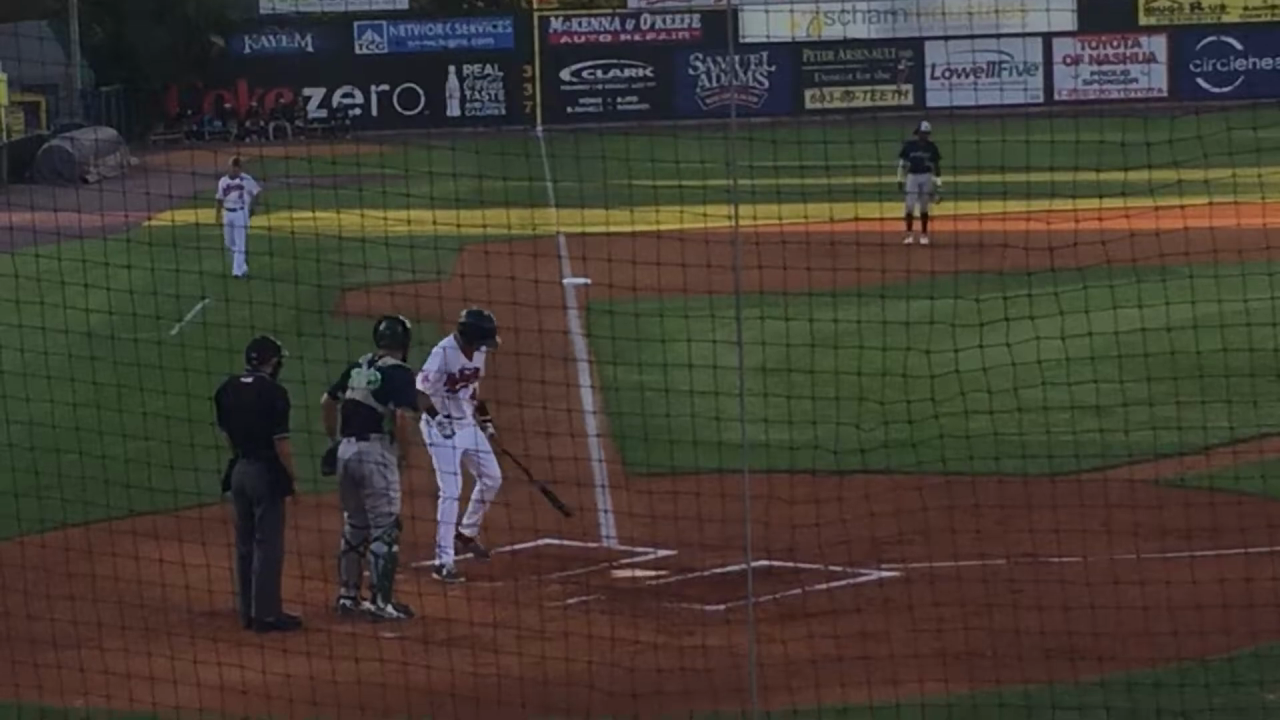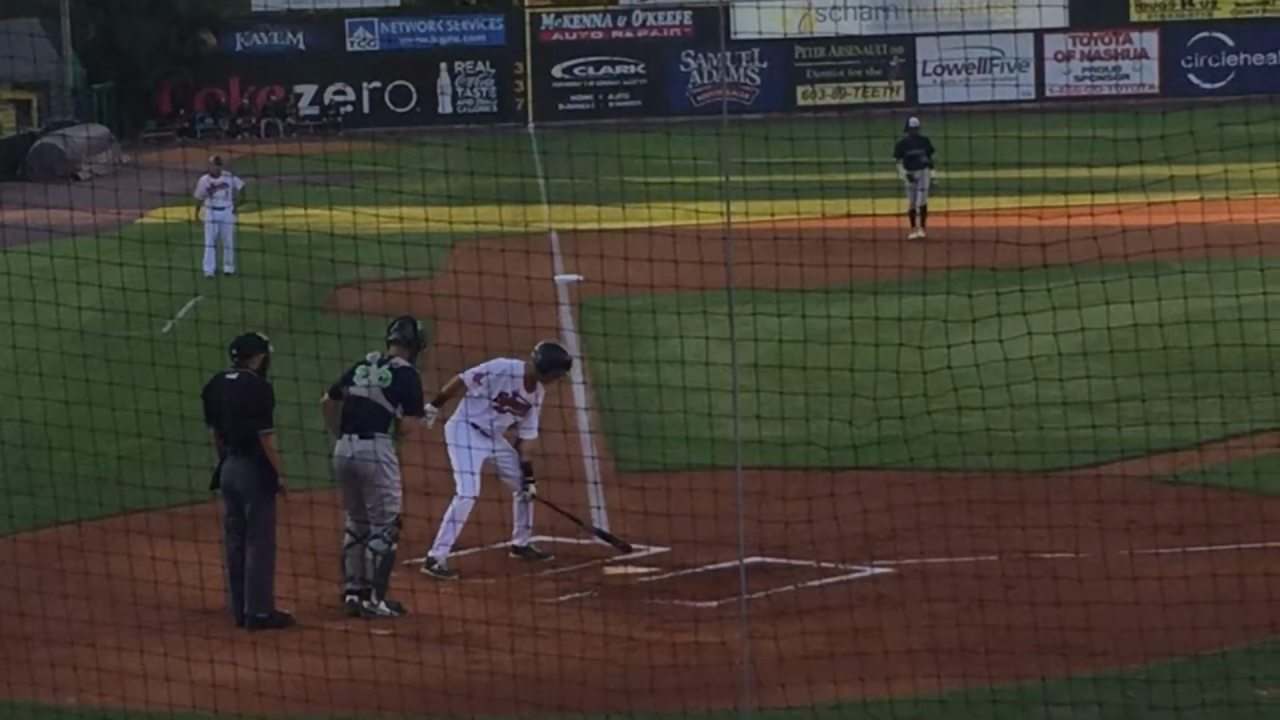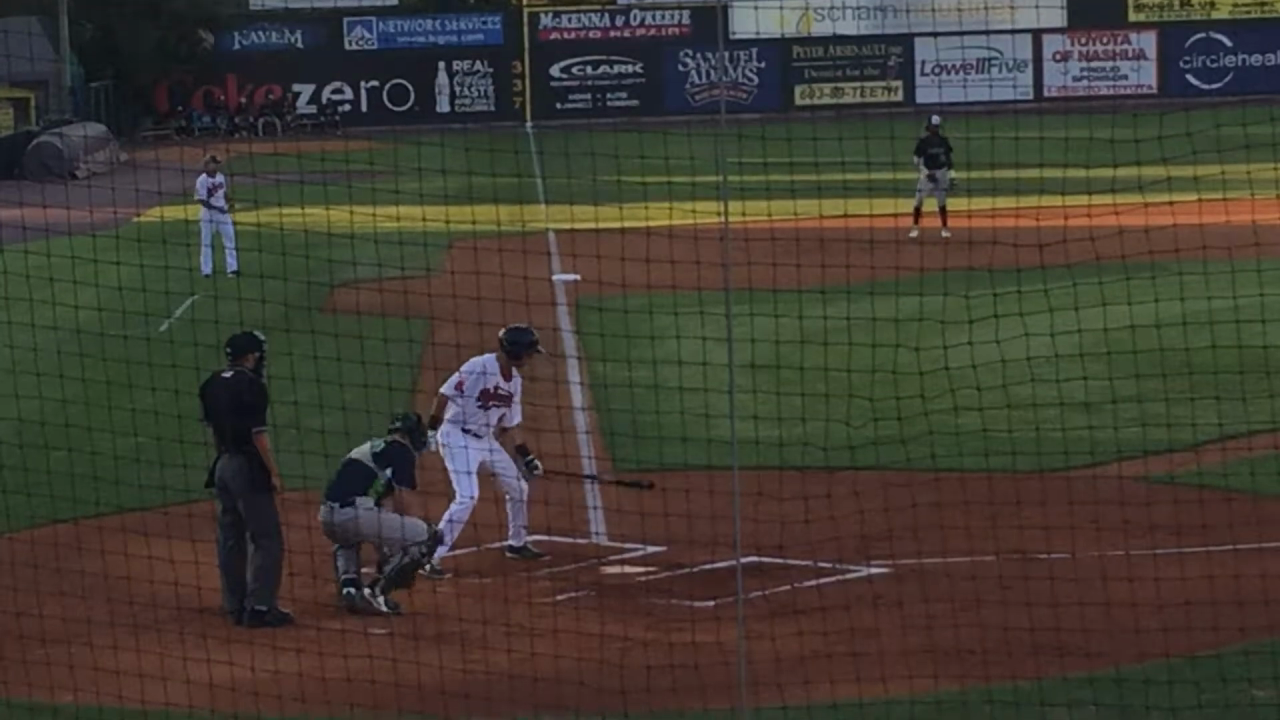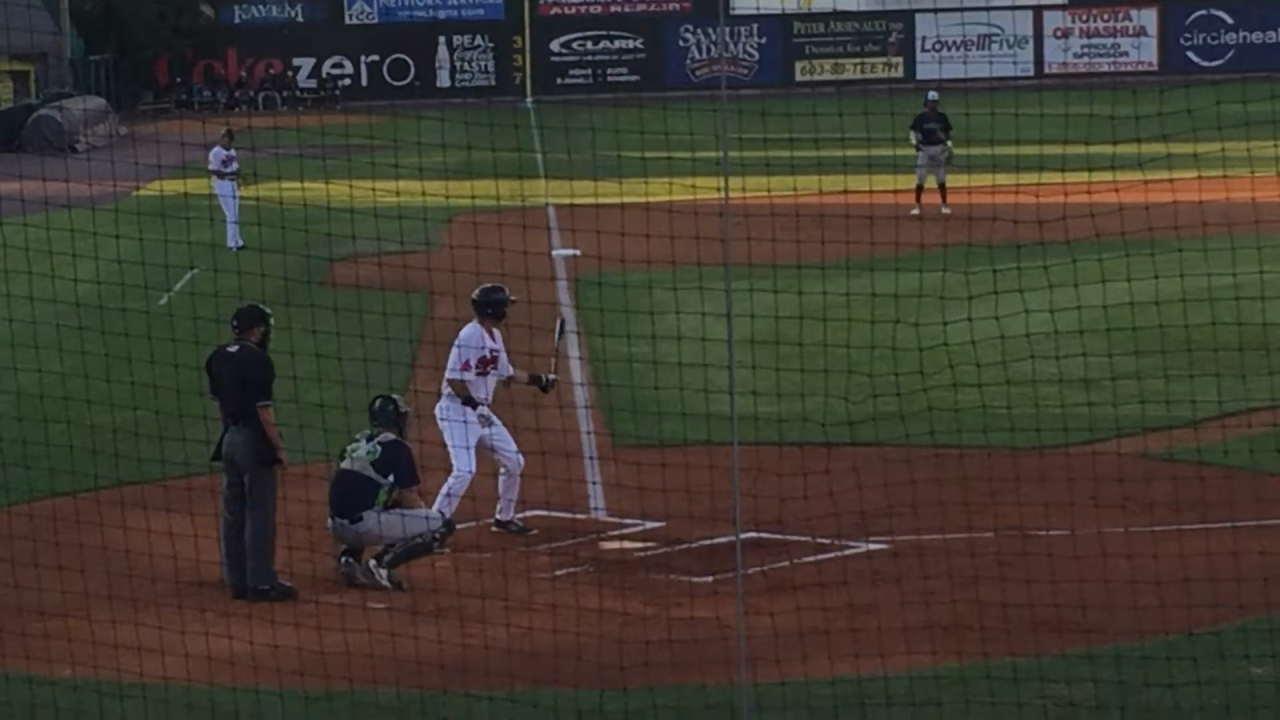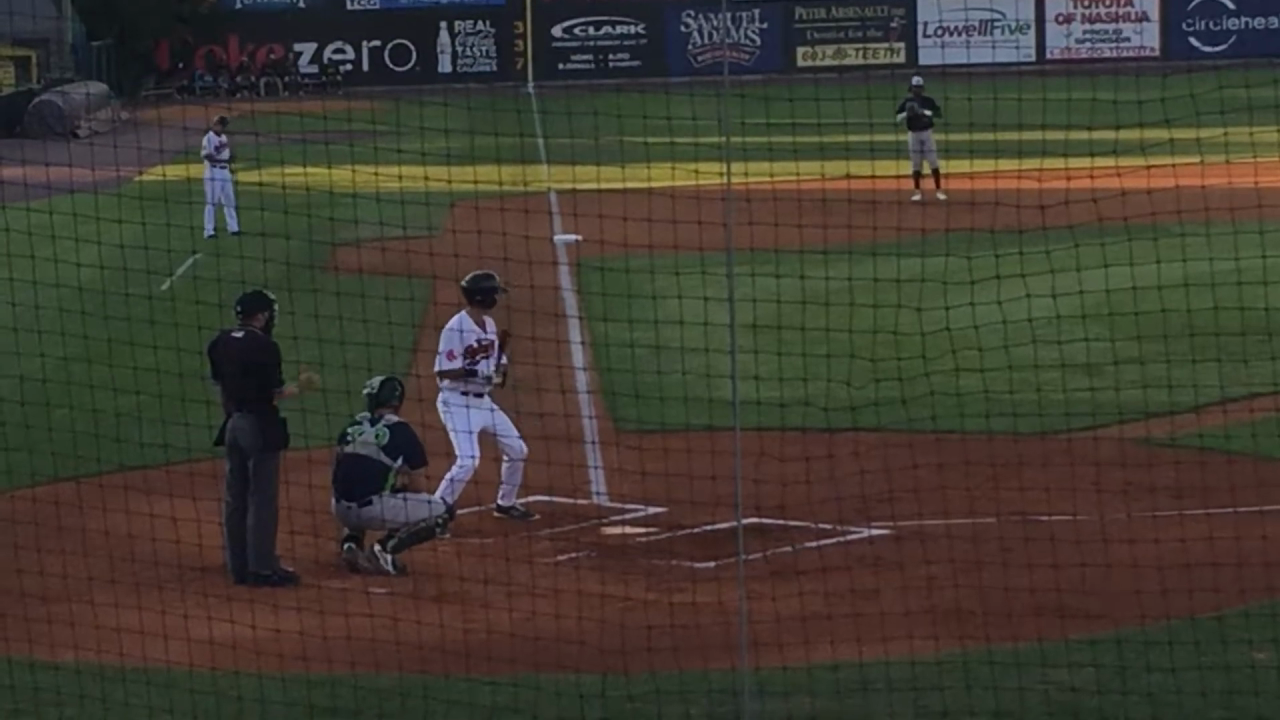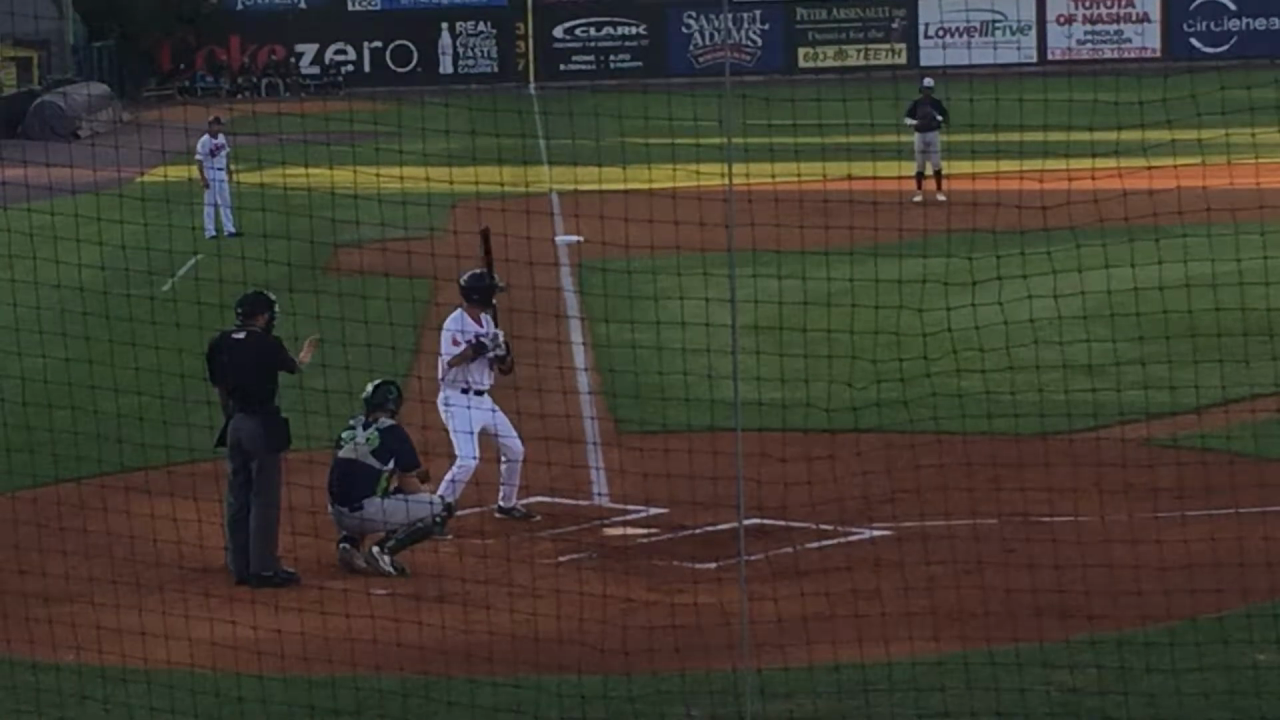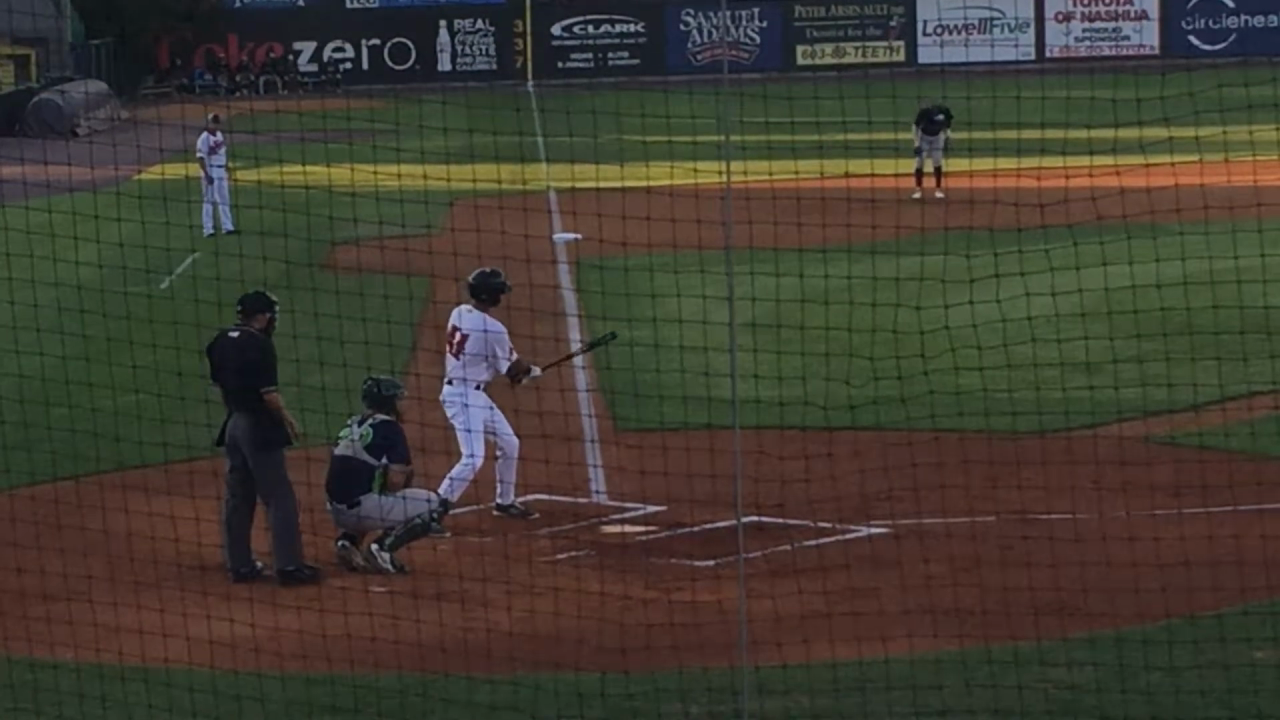
dt=0.7s
person 1, frame 1
left shoulder: (227, 389)
right shoulder: (273, 392)
left elbow: (228, 434)
right elbow: (280, 443)
right wrist: (292, 478)
left hip: (239, 470)
right hip: (266, 473)
left knee: (245, 543)
right knee: (268, 544)
left ankle: (248, 610)
right ankle: (266, 614)
person 1, frame 2
left shoulder: (216, 386)
right shoulder: (257, 387)
left elbow: (215, 433)
right elbow: (266, 437)
right wrist: (280, 473)
left hip: (228, 468)
right hip: (254, 469)
left knee: (234, 540)
right knee: (260, 541)
left ankle: (240, 608)
right ankle: (259, 611)
person 1, frame 3
left shoulder: (211, 384)
right shoulder: (251, 386)
left elbow: (214, 429)
right elbow: (258, 435)
right wrist: (273, 472)
left hip: (223, 466)
right hip: (248, 468)
left knee: (230, 539)
right knee: (266, 537)
left ankle: (236, 606)
right ankle: (260, 605)
person 1, frame 4
left shoulder: (218, 357)
right shoulder: (257, 359)
left elbow: (219, 401)
right elbow: (263, 409)
right wrist: (279, 447)
left hip: (230, 439)
right hip: (254, 441)
left knee: (233, 513)
right knee: (259, 513)
left ankle: (237, 580)
right ankle: (261, 582)
person 1, frame 5
left shoulder: (221, 343)
right shoulder: (264, 346)
left elbow: (222, 387)
right elbow: (277, 393)
right wrist: (301, 384)
left hip: (233, 425)
right hip: (260, 426)
left knee: (235, 498)
right knee: (262, 498)
left ankle: (239, 566)
right ankle: (263, 568)
person 1, frame 6
left shoulder: (219, 344)
right shoulder: (267, 344)
left elbow: (221, 390)
right elbow: (297, 367)
right wrist: (308, 349)
left hip: (235, 426)
right hip: (263, 426)
left knee: (238, 499)
right knee: (265, 500)
left ankle: (241, 567)
right ankle: (264, 569)
person 1, frame 7
left shoulder: (220, 343)
right shoulder: (259, 345)
left elbow: (222, 388)
right elbow: (269, 395)
right wrist: (290, 422)
left hip: (233, 425)
right hip: (260, 428)
left knee: (237, 498)
right knee: (280, 499)
left ankle: (240, 564)
right ankle: (290, 565)
person 2, frame 1
left shoulder: (479, 351)
right shoulder: (443, 353)
right elbow: (421, 390)
left wrist: (485, 418)
right wrist: (436, 418)
left hip: (468, 425)
right hip: (443, 427)
left knee: (492, 479)
right knee: (451, 493)
left ankle: (466, 532)
right ankle: (444, 563)
person 2, frame 2
left shoulder: (537, 393)
right shoulder: (503, 369)
left elbow: (525, 438)
right elbow: (463, 380)
left wrist: (528, 476)
right wrist: (435, 404)
left hip: (494, 438)
right hip: (466, 432)
left knee: (526, 487)
right knee: (468, 493)
left ankle: (521, 543)
right ankle: (436, 557)
person 2, frame 3
left shoulder: (515, 379)
right shoulder: (479, 367)
left elbow: (510, 424)
right elbow: (444, 394)
left wrist: (527, 457)
right wrist: (431, 430)
left hip: (486, 438)
right hip: (458, 437)
left knee: (518, 486)
right knee: (467, 498)
left ankle: (517, 543)
right ankle: (428, 557)
person 2, frame 4
left shoulder: (495, 336)
right shoulder: (470, 336)
left elbow: (505, 374)
right elbow: (454, 379)
left wrist: (539, 380)
right wrist: (475, 407)
left hip: (481, 411)
right hip: (457, 411)
left knee: (514, 462)
right knee: (464, 472)
left ankle: (504, 518)
person 2, frame 5
left shoulder: (489, 324)
right shoulder: (456, 327)
left elbow: (498, 363)
right elbow: (443, 371)
left wrist: (499, 373)
right wrist: (476, 373)
left hip: (483, 401)
right hip: (457, 402)
left knee: (517, 450)
right knee: (468, 461)
left ankle: (506, 503)
person 2, frame 6
left shoulder: (488, 322)
right shoulder: (455, 323)
left elbow: (505, 368)
right elbow: (451, 360)
left wrist: (501, 350)
right wrist: (483, 344)
left hip: (482, 399)
right hip: (458, 399)
left knee: (514, 449)
right knee: (468, 460)
left ankle: (507, 504)
person 2, frame 7
left shoulder: (458, 313)
right shoulder: (493, 329)
right elbow: (510, 365)
left wrist: (517, 368)
right wrist: (529, 371)
left hip: (472, 393)
right hip: (463, 395)
left knee: (509, 443)
right knee: (473, 459)
left ankle: (505, 502)
person 3, frame 1
left shoulder: (357, 367)
right shoulder: (400, 373)
left elbow: (328, 402)
right elbow: (404, 418)
left wrist: (335, 440)
right wrist: (404, 452)
left hip: (347, 451)
right hip: (375, 452)
left knee: (354, 526)
right knee: (384, 528)
left ankle: (348, 596)
right ankle: (381, 602)
person 3, frame 2
left shoulder: (361, 366)
right shoulder: (406, 374)
left elbow: (328, 401)
right elbow: (410, 423)
left hip: (344, 449)
right hip: (375, 451)
left knee: (356, 524)
right knee: (384, 526)
left ankle: (352, 593)
right ankle: (374, 600)
person 3, frame 3
left shoulder: (371, 446)
right shoulder: (402, 450)
right elbow: (402, 500)
left wrist: (384, 554)
right wrist: (410, 521)
left hip: (329, 514)
right hip: (354, 511)
left knee: (348, 538)
right knee: (429, 537)
left ankle: (350, 589)
right ankle: (376, 593)
person 3, frame 4
left shoulder: (358, 442)
right shoulder: (396, 447)
right elbow: (410, 501)
right wrist: (426, 513)
left hip: (337, 526)
right hip: (364, 525)
right knee: (442, 525)
left ankle: (349, 559)
right ankle: (380, 565)
person 3, frame 5
left shoulder: (352, 426)
right shoulder: (401, 430)
right elbow: (417, 485)
left hip: (341, 509)
right hip: (372, 509)
right knee: (443, 512)
left ankle: (351, 544)
right ankle: (385, 549)
person 3, frame 6
left shoulder: (349, 430)
right shoulder: (394, 433)
right elbow: (410, 487)
right wrist: (426, 490)
left hip: (339, 513)
right hip: (366, 511)
right knee: (441, 509)
left ankle: (349, 543)
right ankle: (383, 550)
person 3, frame 7
left shoulder: (351, 427)
right shoulder: (390, 428)
right elbow: (395, 481)
right wrist: (405, 476)
left hip: (337, 511)
right hip: (363, 508)
right knee: (436, 505)
left ankle: (347, 541)
right ankle: (382, 548)
